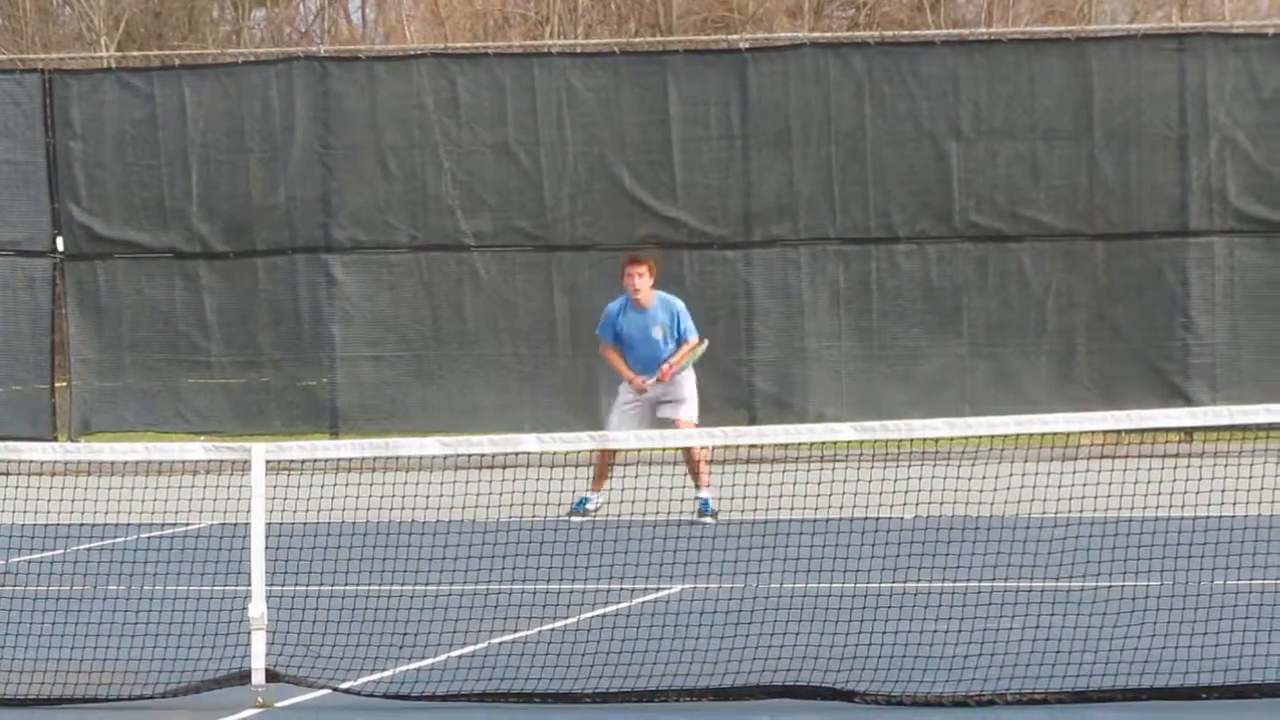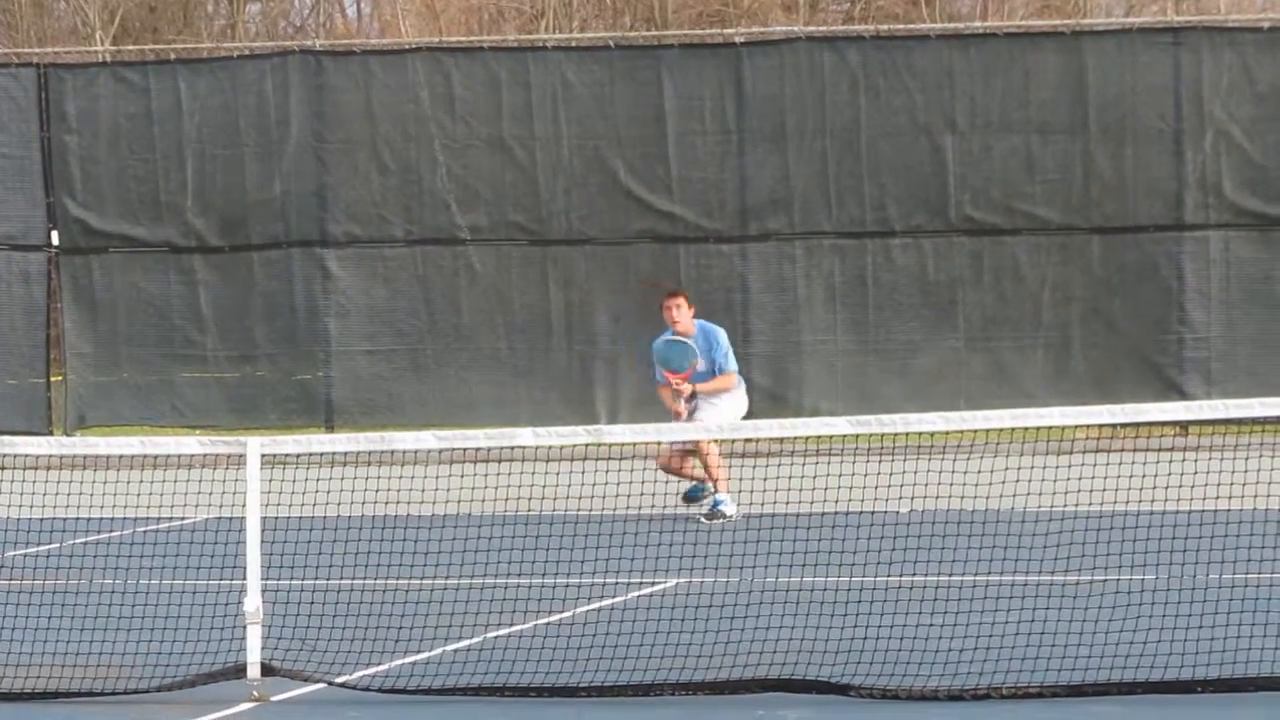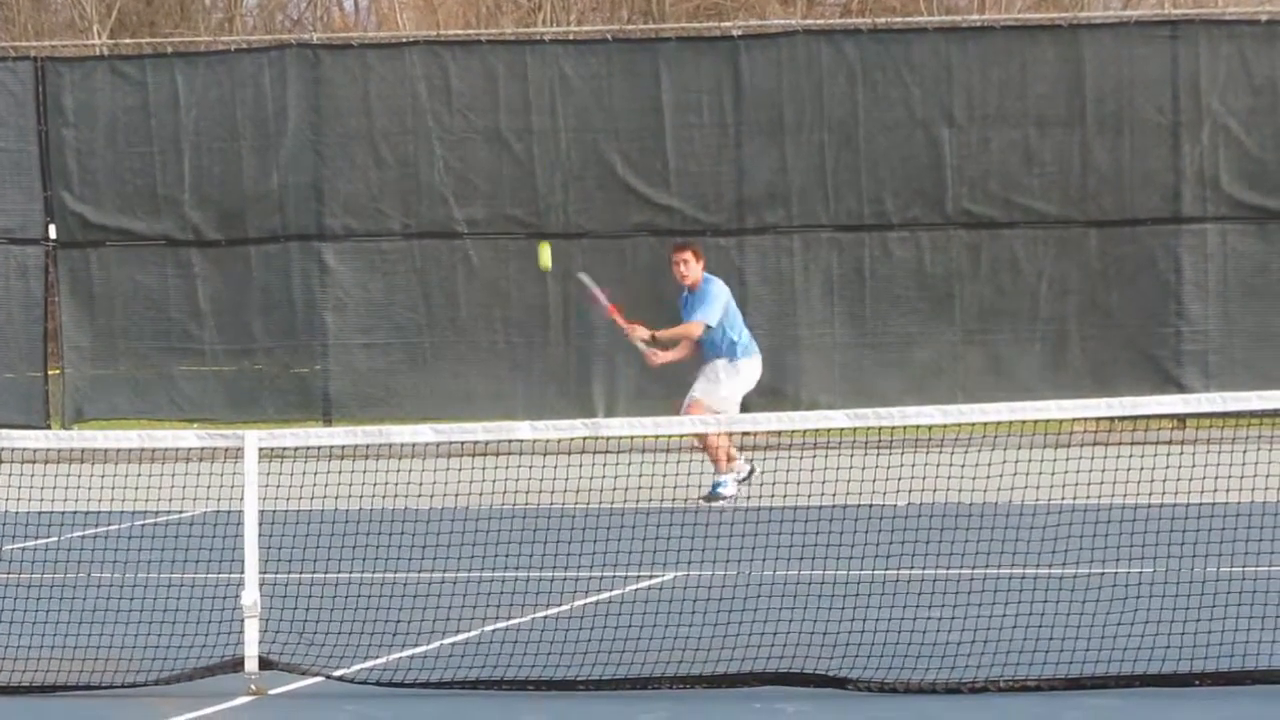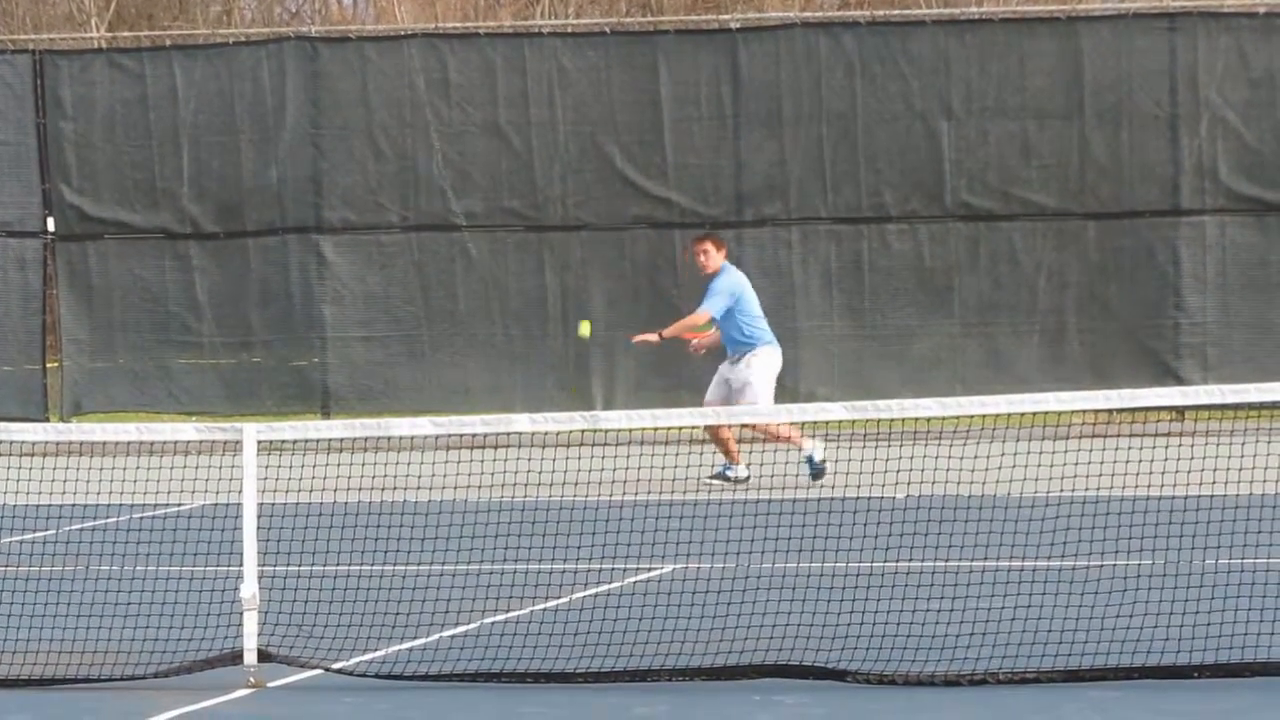
dt=0.5s
person 1, frame 1
left shoulder: (673, 306)
right shoulder: (614, 311)
left elbow: (691, 343)
right elbow: (609, 349)
left wrist: (672, 364)
right wrist: (629, 377)
left hip: (675, 379)
right hip: (637, 381)
left knee: (686, 430)
left ankle: (704, 496)
right ankle: (593, 496)
person 1, frame 2
left shoulder: (715, 335)
left elbow: (730, 380)
right elbow: (664, 387)
left wrist: (693, 388)
right wrist: (674, 406)
left hip: (727, 395)
right hip: (693, 402)
right knee: (668, 462)
left ankle: (724, 501)
right ankle: (704, 481)
person 1, frame 3
left shoulder: (714, 289)
right shoulder: (687, 297)
left elbow: (694, 330)
right elbow: (691, 342)
left wrist: (652, 335)
right wrist: (663, 356)
left hip: (740, 363)
right hip: (720, 364)
left knee: (696, 415)
right knee: (689, 416)
left ankle: (725, 482)
right ankle: (737, 465)
person 1, frame 4
left shoulder: (727, 280)
right shoulder: (722, 280)
left elbow: (699, 319)
left wrist: (660, 336)
right wrist: (706, 342)
left hip: (760, 355)
right hip: (736, 359)
left knee: (756, 421)
left ankle: (809, 447)
right ankle: (736, 468)
